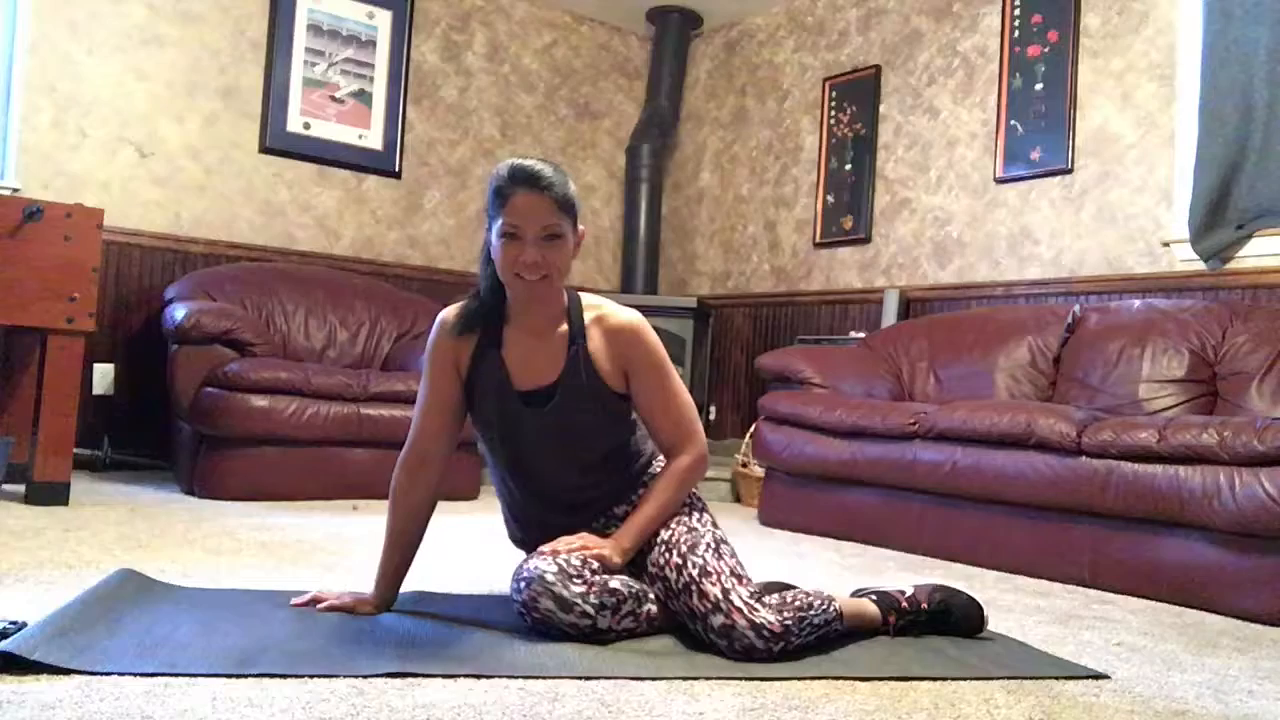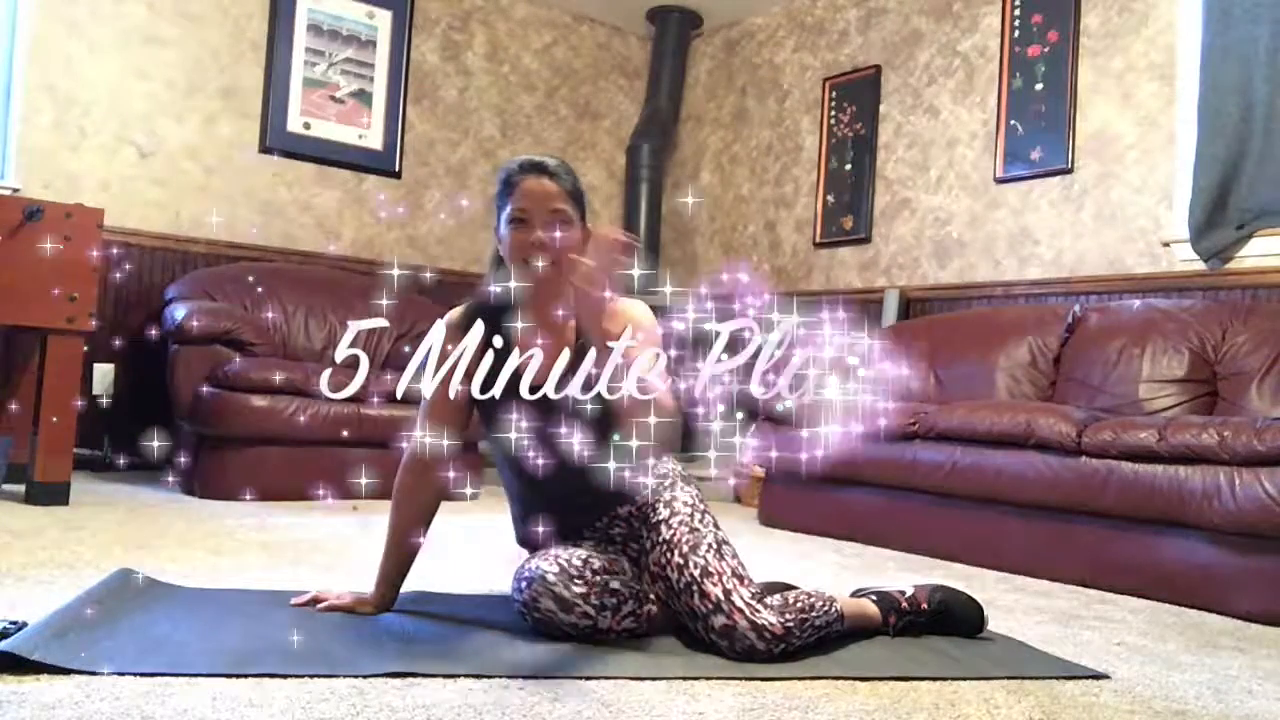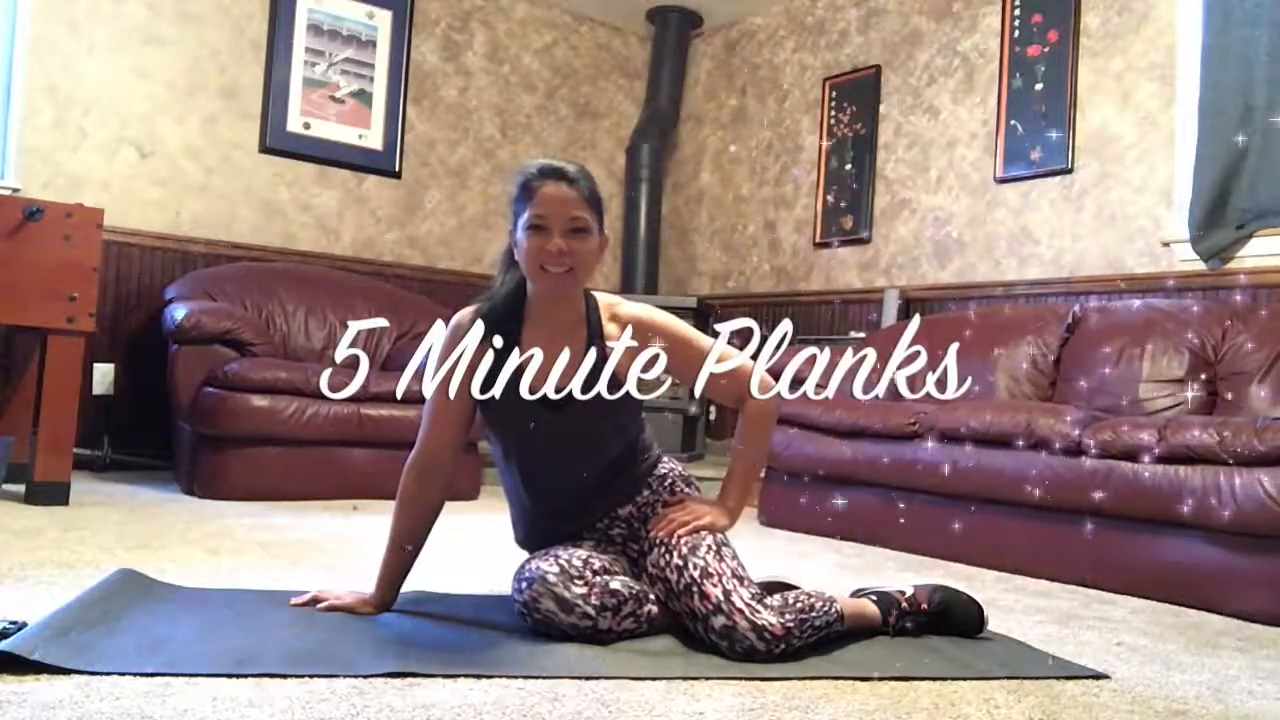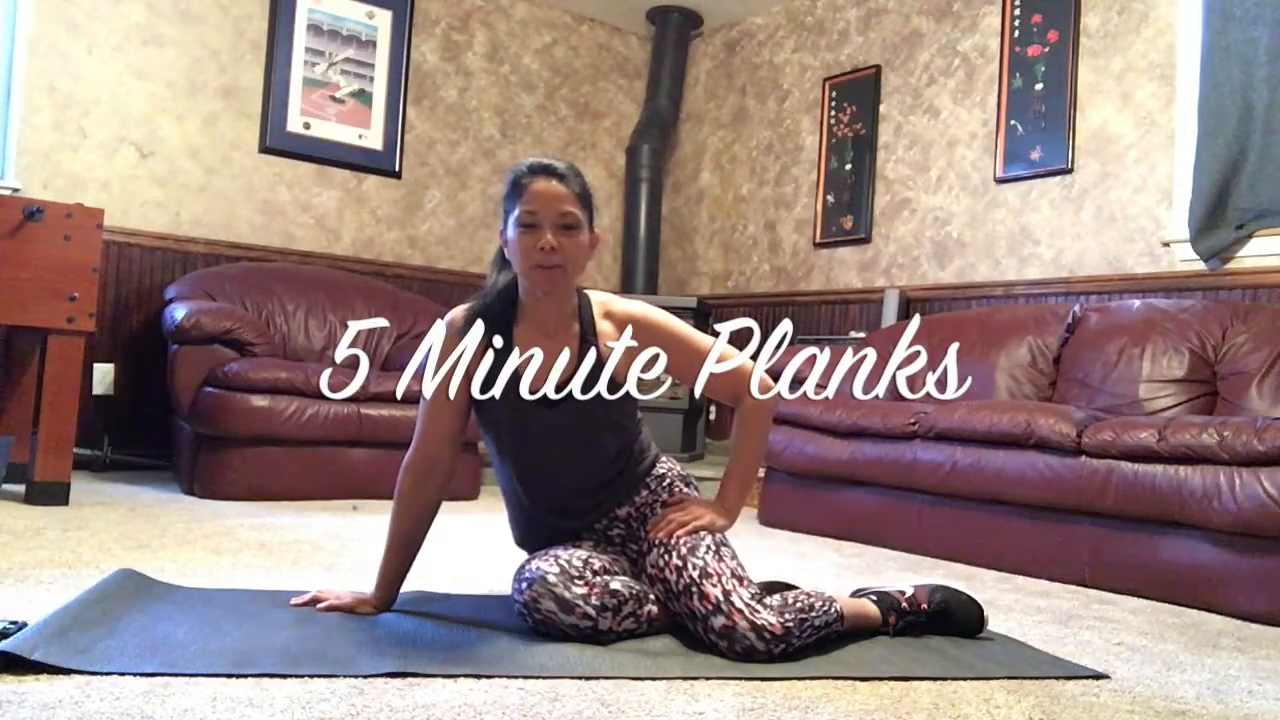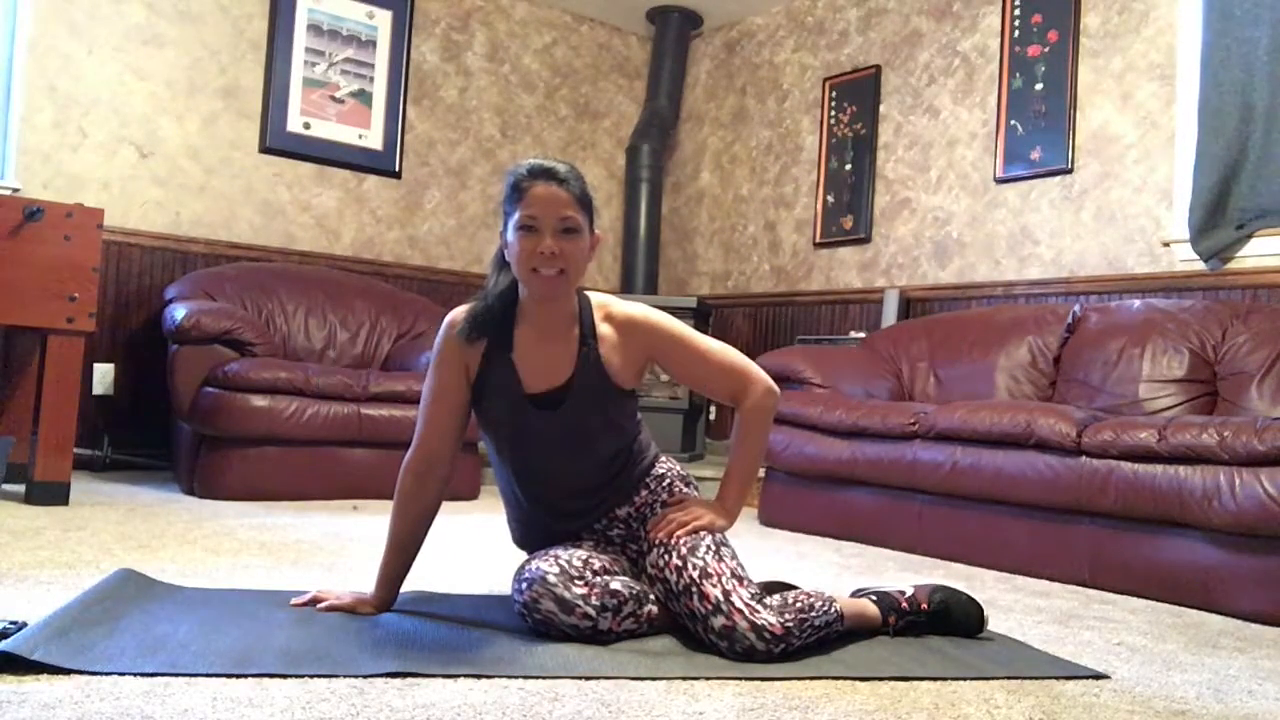
dt=1s
person 1, frame 1
left shoulder: (619, 331)
right shoulder: (458, 333)
left elbow: (689, 452)
right elbow: (421, 464)
left wrist: (618, 545)
right wrist: (381, 593)
left hip: (644, 509)
right hip: (553, 544)
left knee: (750, 632)
right knee: (540, 593)
left ankle: (895, 604)
right ankle: (697, 601)
person 1, frame 2
left shoulder: (626, 318)
right shoulder: (467, 329)
left elbow: (654, 431)
right elbow: (426, 464)
left wrist: (594, 316)
right wrist: (381, 593)
left hip: (646, 505)
right hip: (561, 542)
left knee: (749, 632)
right knee: (542, 595)
left ankle: (896, 605)
right ankle: (691, 598)
person 1, frame 3
left shoulder: (633, 329)
right shoulder: (475, 332)
left elbow: (758, 395)
right elbow: (430, 465)
left wrist: (728, 505)
right wrist: (382, 593)
left hip: (648, 504)
right hip: (561, 538)
left knee: (750, 632)
right knee: (542, 593)
left ankle: (896, 604)
right ankle: (709, 596)
person 1, frame 4
left shoulder: (627, 326)
right shoulder: (469, 330)
left elbow: (754, 391)
right elbow: (427, 465)
left wrist: (726, 505)
right wrist: (382, 593)
left hip: (648, 505)
right hip: (560, 539)
left knee: (750, 632)
right knee: (541, 594)
left ankle: (900, 604)
right ankle: (709, 598)
person 1, frame 5
left shoulder: (627, 329)
right shoulder: (467, 334)
left elbow: (757, 391)
right elbow: (426, 467)
left wrist: (725, 506)
right wrist: (381, 593)
left hip: (648, 504)
right hip: (558, 541)
left knee: (749, 633)
right knee: (541, 594)
left ankle: (898, 604)
right ankle: (705, 598)
